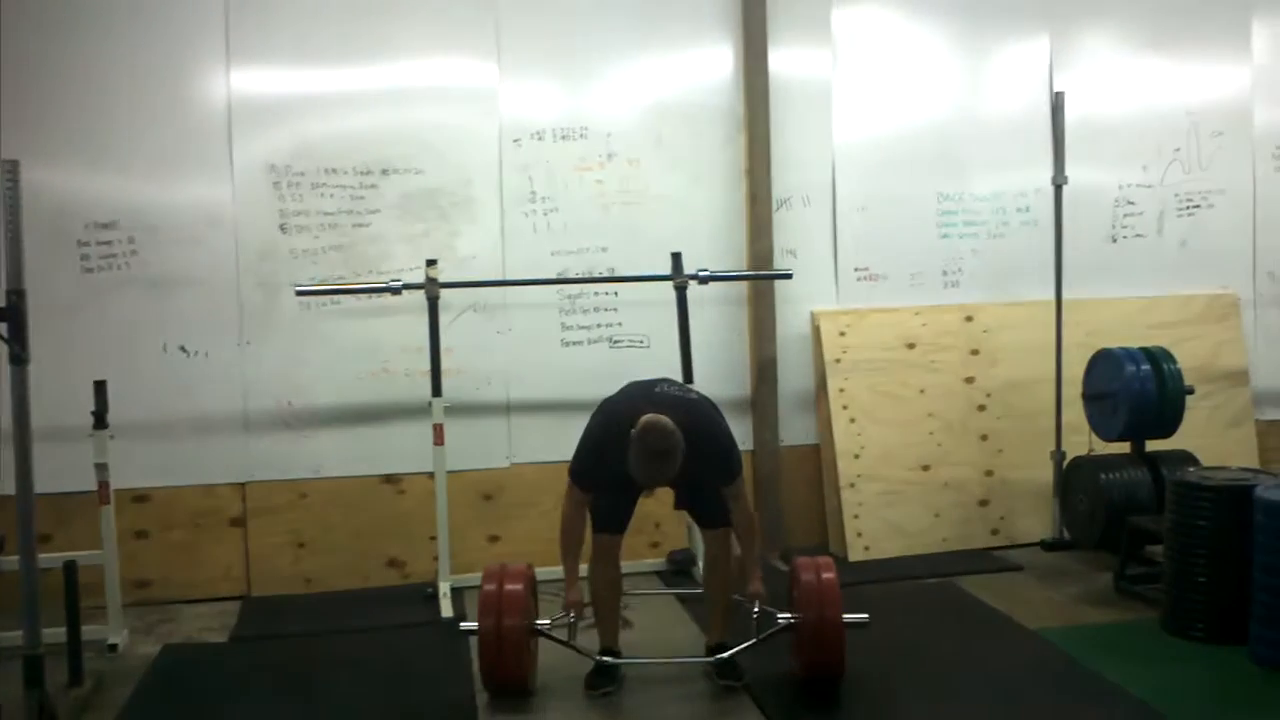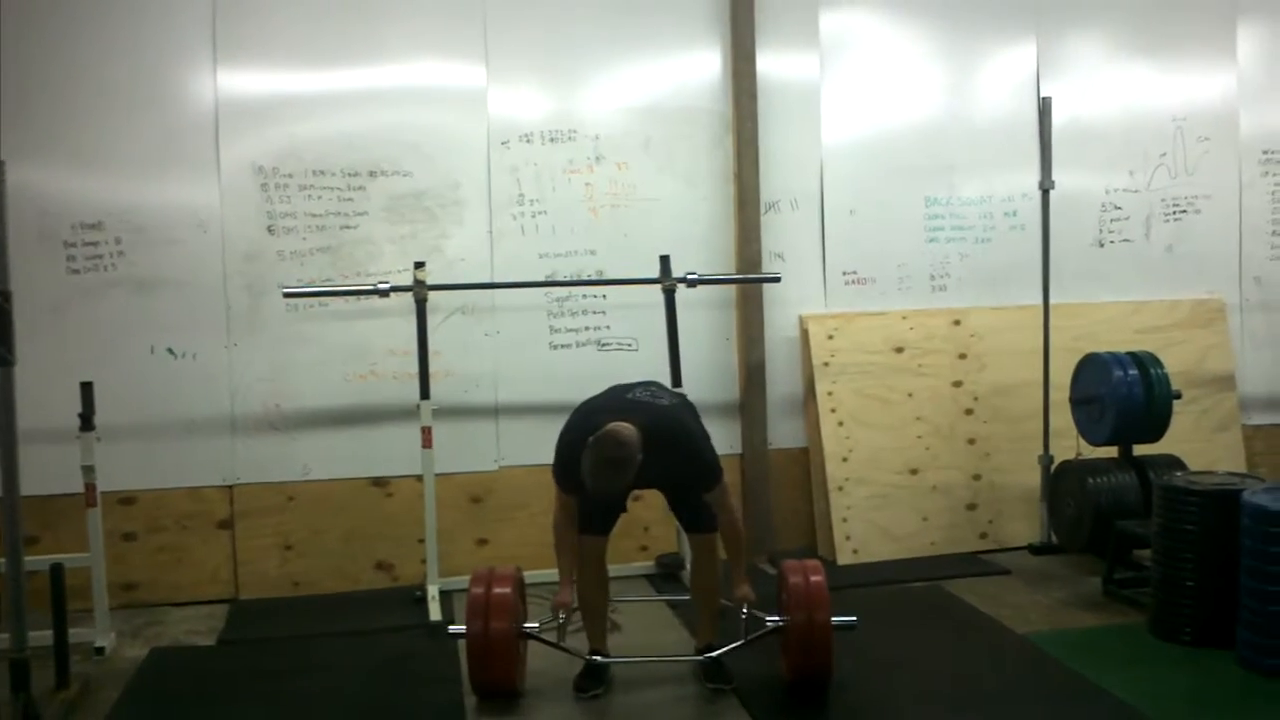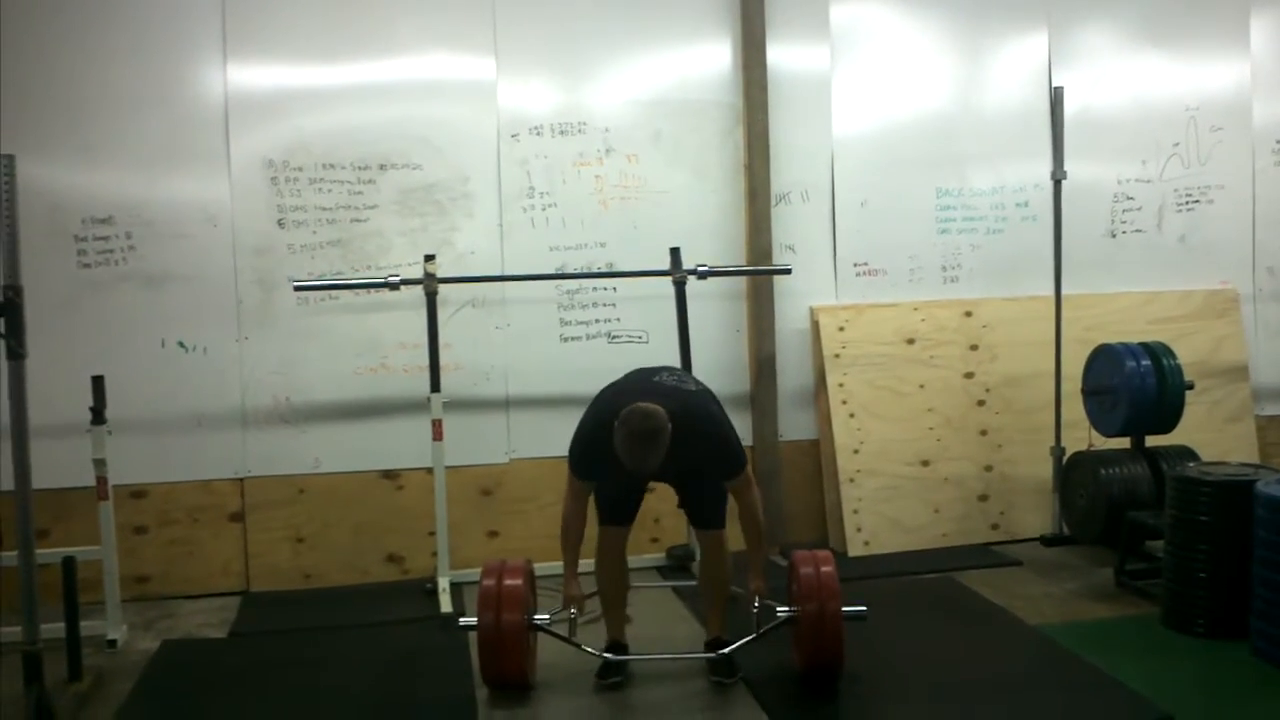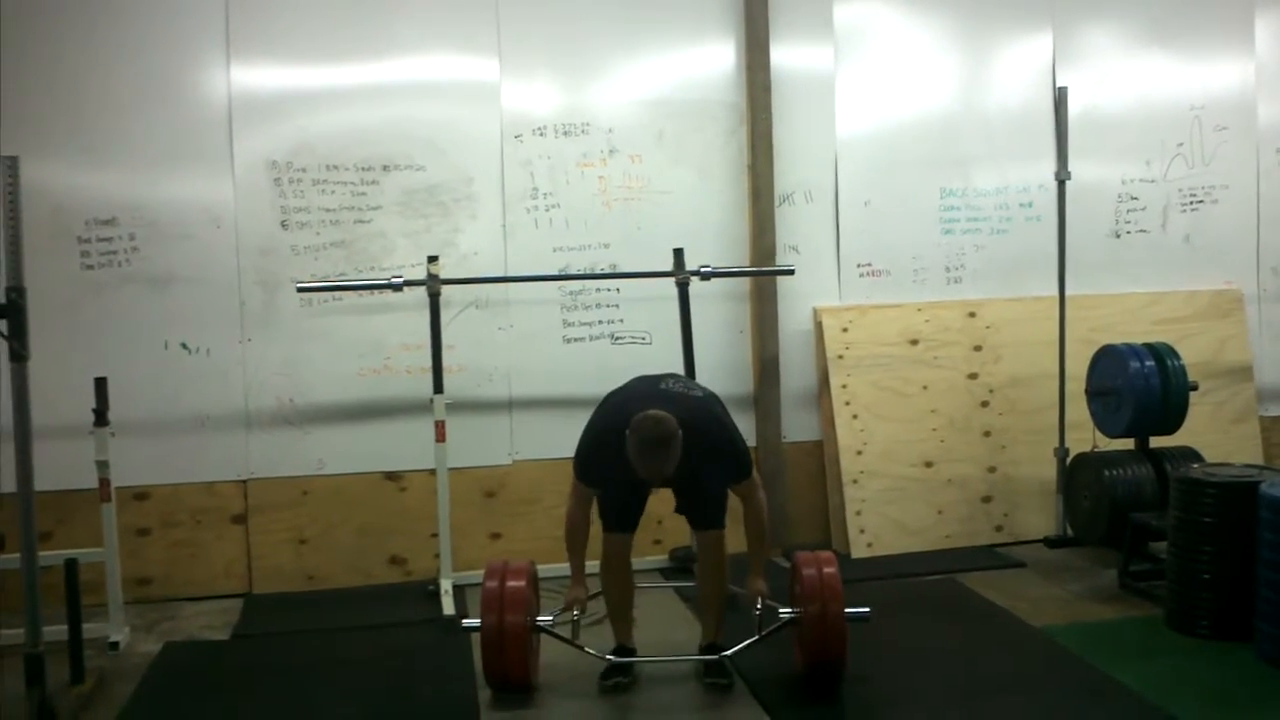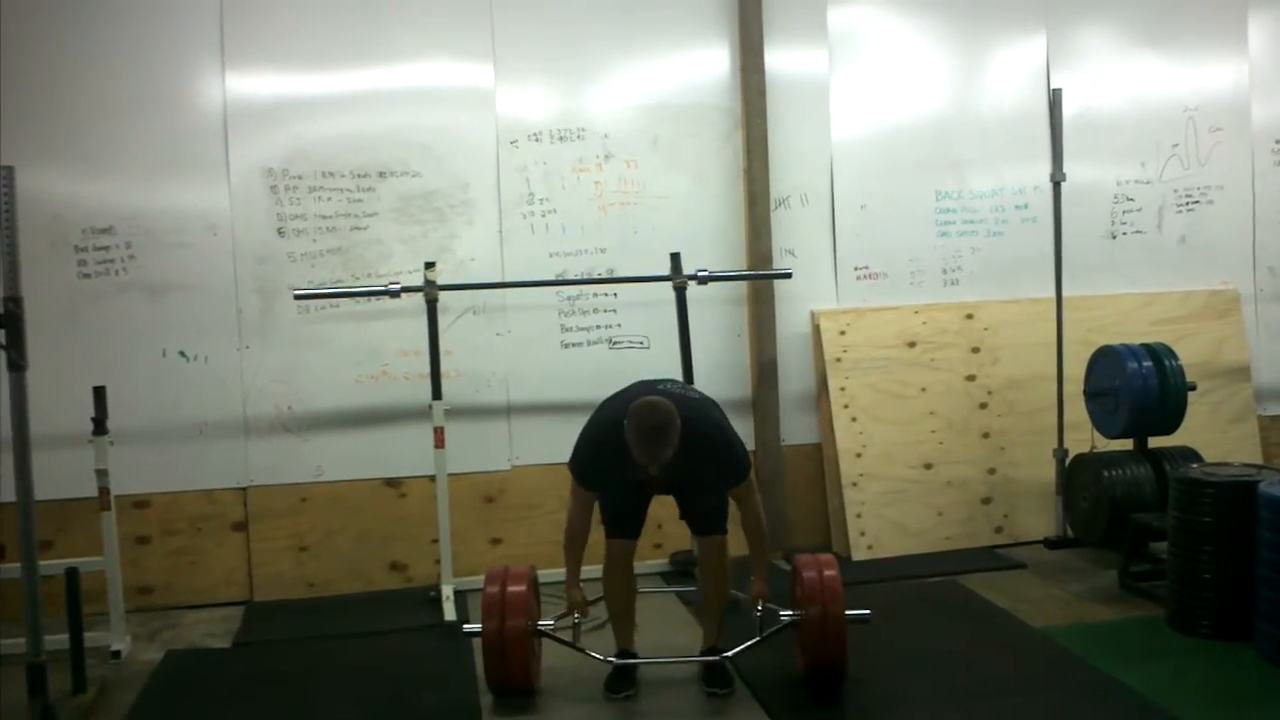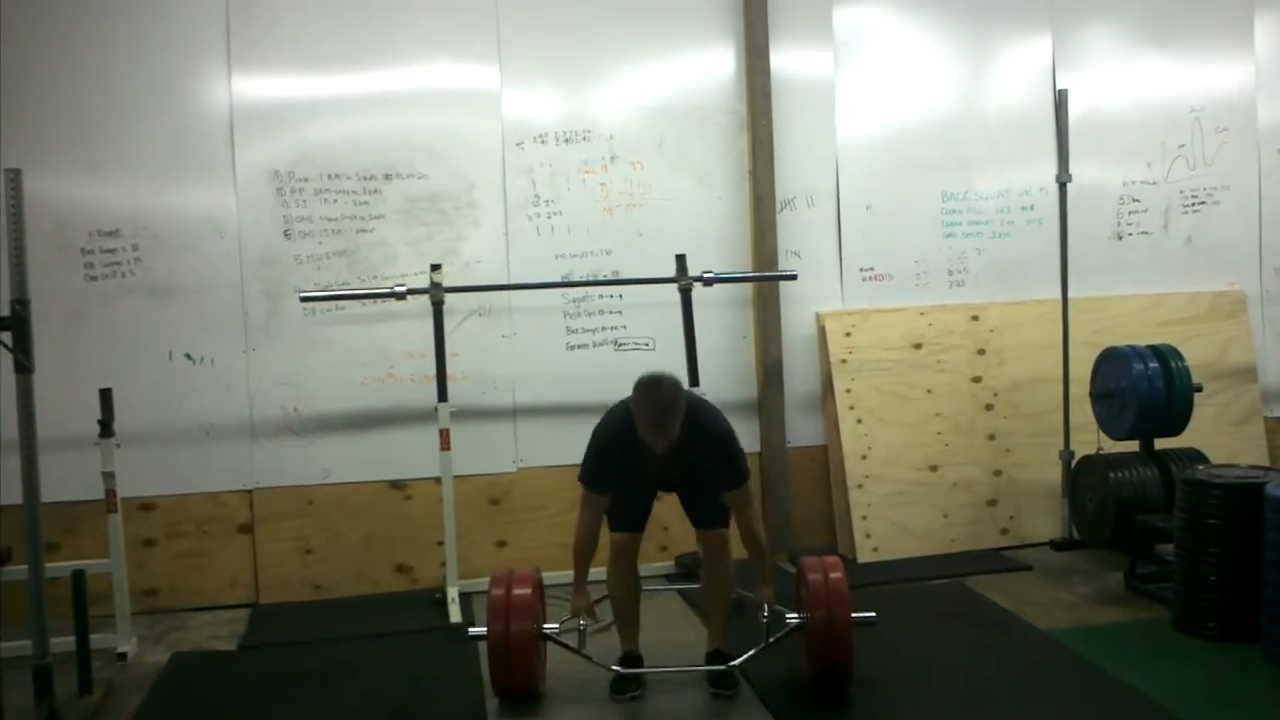
dt=0.5s
person 1, frame 1
left shoulder: (711, 432)
right shoulder: (601, 435)
left elbow: (738, 499)
right elbow: (575, 504)
left wrist: (753, 574)
right wrist: (572, 583)
left hip: (697, 458)
right hip: (617, 461)
left knee: (720, 538)
right knee: (605, 544)
left ankle: (717, 648)
right ankle: (609, 654)
person 1, frame 2
left shoulder: (685, 439)
right shoulder: (574, 441)
left elbow: (723, 507)
right elbow: (566, 509)
left wrist: (740, 580)
right wrist: (566, 584)
left hip: (674, 456)
right hip: (602, 460)
left knee: (705, 543)
right knee: (590, 547)
left ankle: (707, 652)
right ankle: (597, 658)
person 1, frame 3
left shoulder: (708, 426)
right shoulder: (595, 428)
left elbow: (746, 492)
right elbow: (576, 498)
left wrist: (756, 572)
right wrist: (570, 578)
left knee: (713, 538)
right knee: (611, 538)
left ankle: (716, 642)
right ankle: (616, 645)
person 1, frame 4
left shoulder: (716, 432)
right shoulder: (602, 435)
left elbow: (752, 495)
right elbow: (579, 503)
left wrist: (756, 573)
right wrist: (577, 580)
left hip: (700, 459)
left knee: (711, 541)
right knee: (615, 545)
left ankle: (710, 647)
right ankle: (623, 649)
person 1, frame 5
left shoulder: (713, 431)
right shoulder: (600, 434)
left elbow: (747, 499)
right elbow: (580, 505)
left wrist: (759, 575)
right wrist: (572, 582)
left hip: (697, 469)
left knee: (714, 546)
right knee: (618, 551)
left ankle: (711, 654)
right ankle: (625, 657)
person 1, frame 6
left shoulder: (713, 429)
right shoulder: (610, 433)
left elbow: (744, 509)
right elbow: (591, 513)
left wrist: (764, 582)
right wrist: (580, 589)
left hip: (697, 468)
right hip: (632, 472)
left knee: (716, 542)
right knee: (622, 546)
left ankle: (717, 653)
right ankle: (630, 657)
